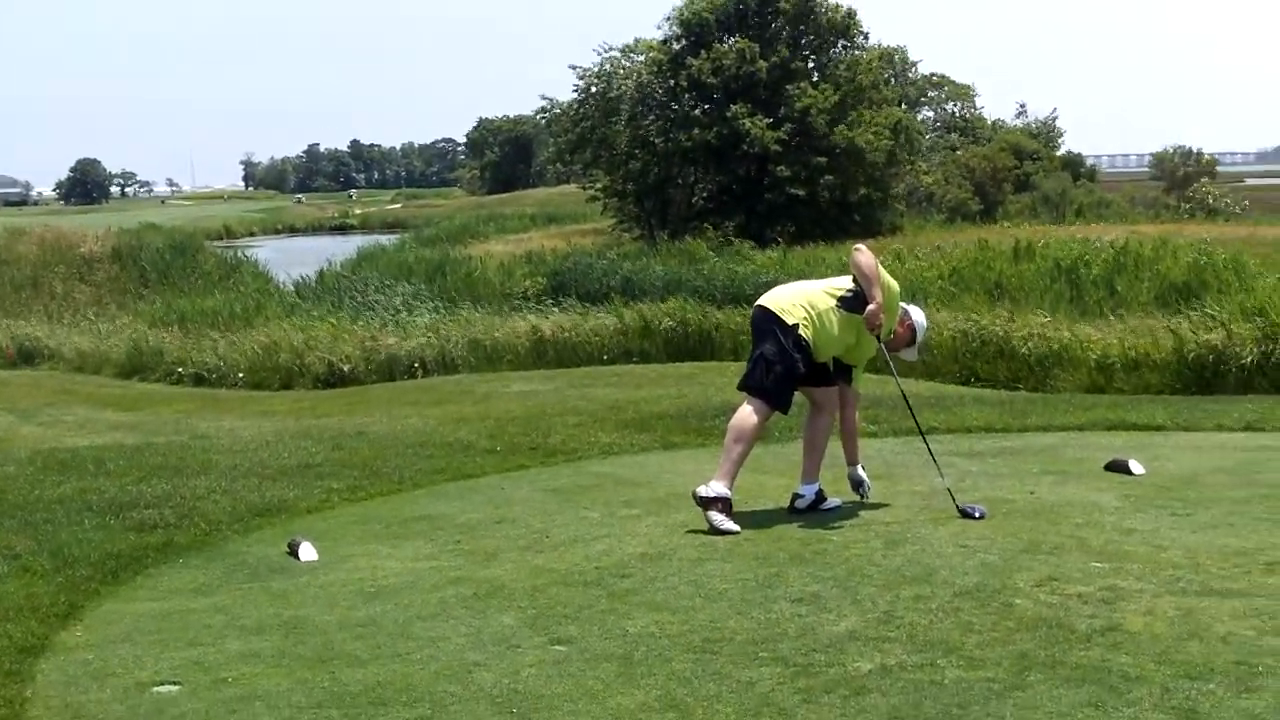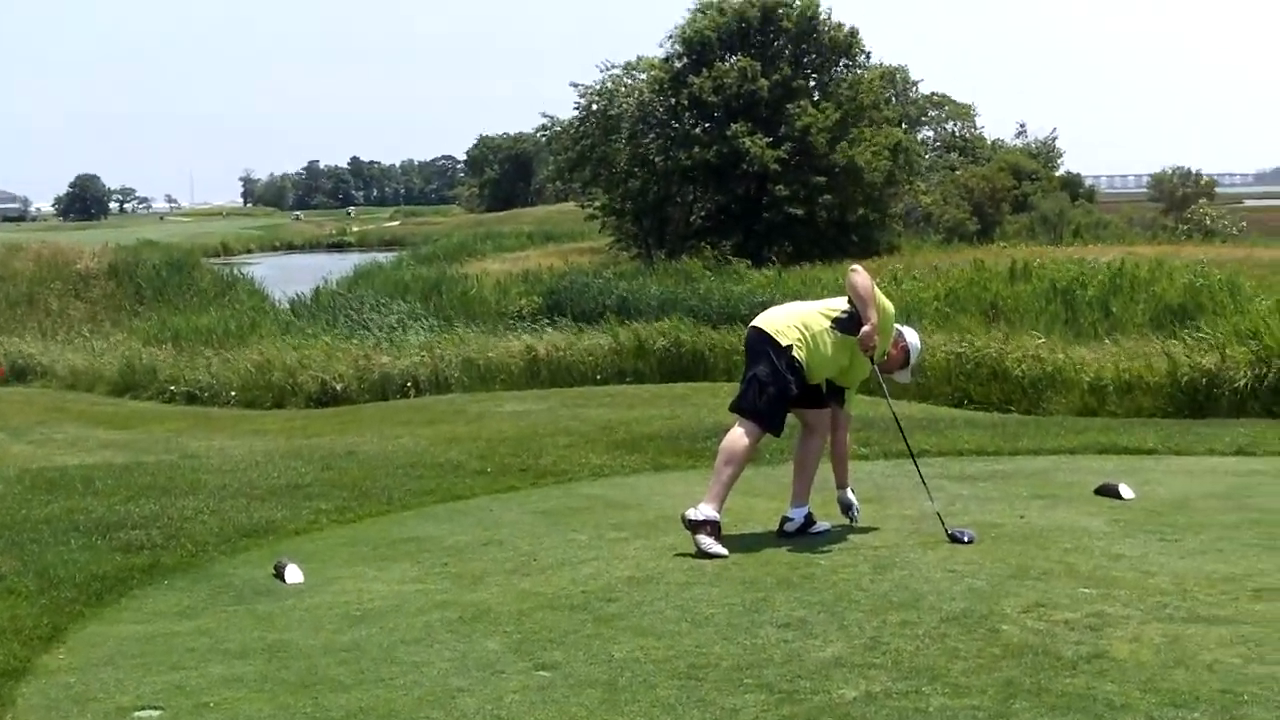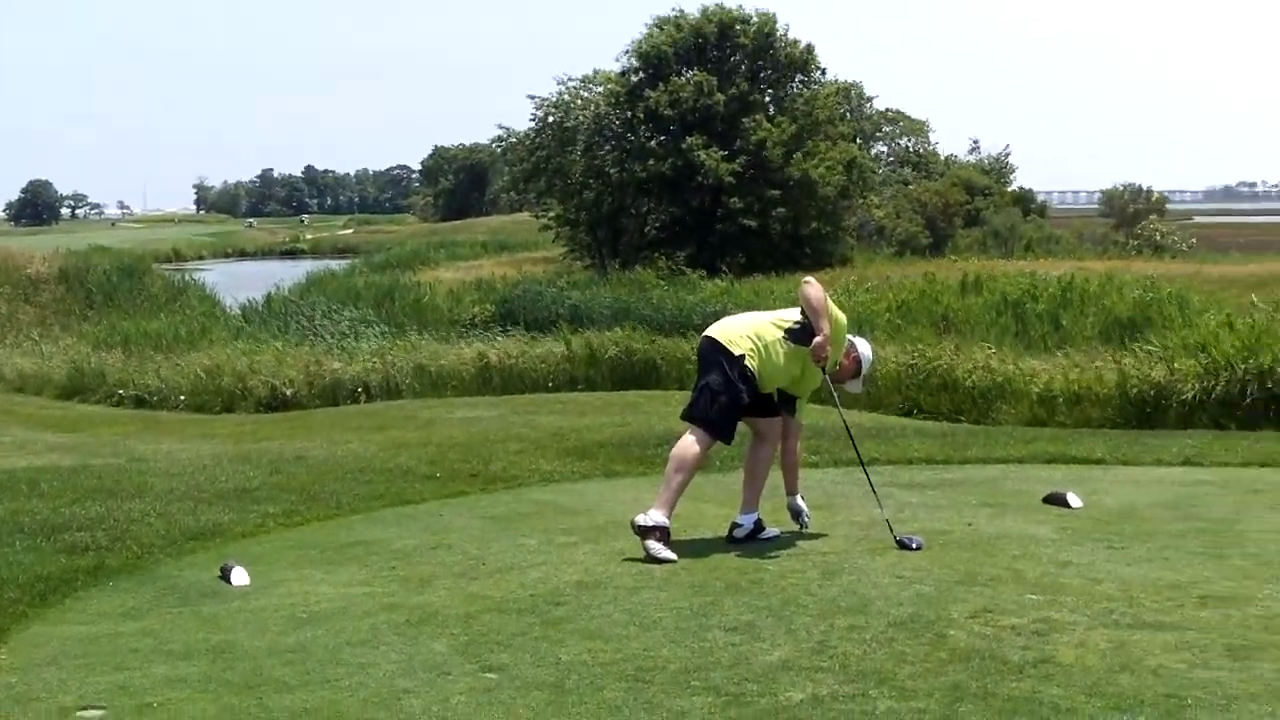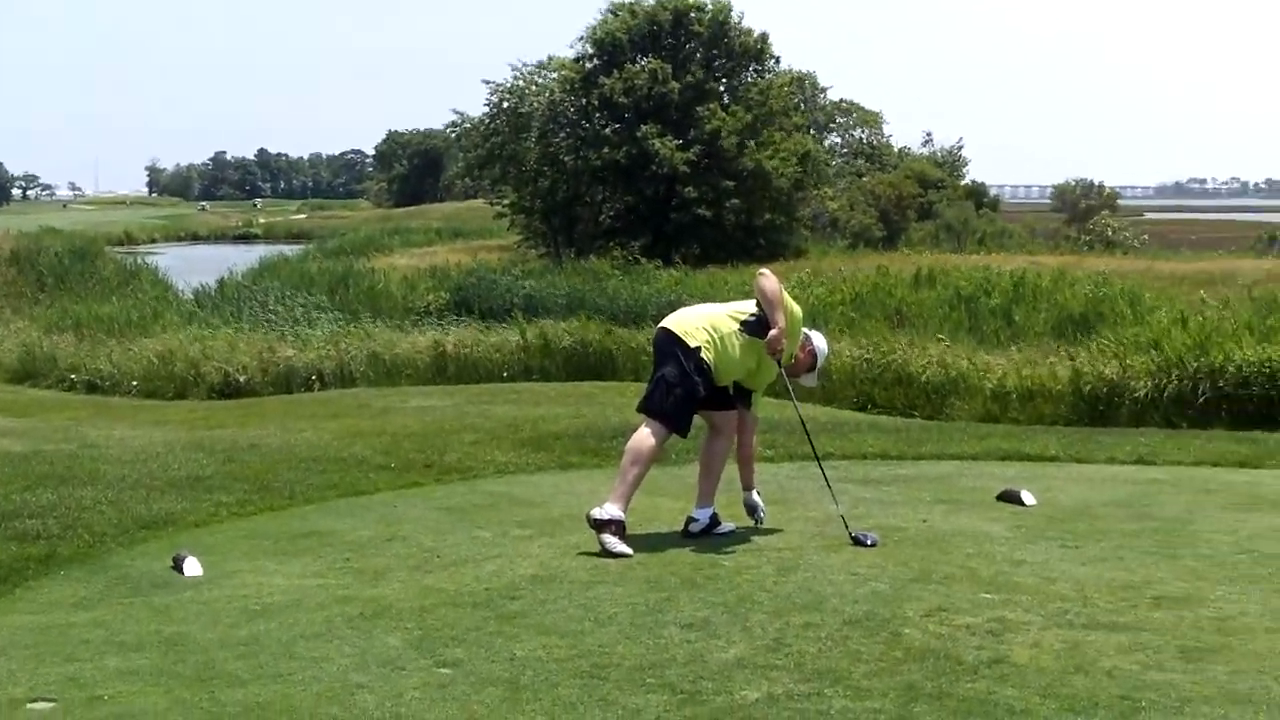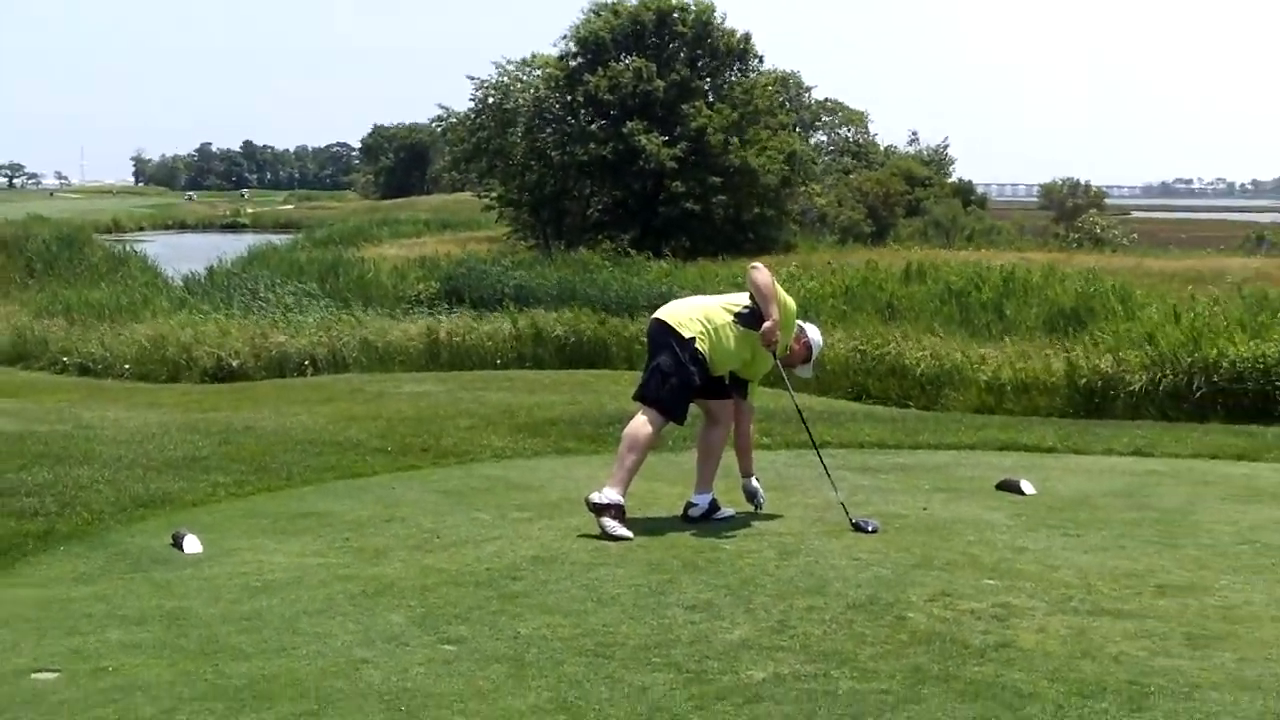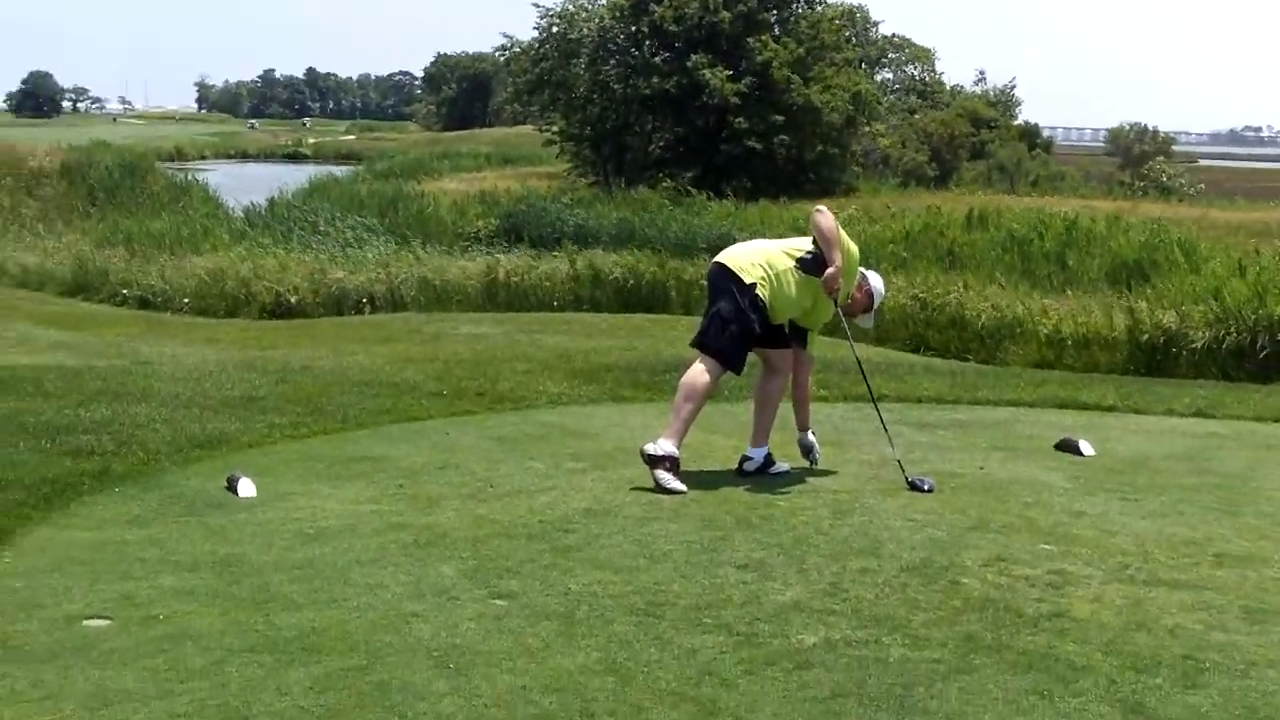
dt=0.1s
person 1, frame 1
left shoulder: (863, 345)
right shoulder: (891, 295)
left elbow: (847, 409)
right elbow: (859, 251)
left wrist: (854, 467)
right wrist: (875, 302)
right hip: (785, 315)
left knee: (827, 401)
right knee: (761, 404)
left ankle: (808, 492)
right ankle: (716, 492)
person 1, frame 2
left shoulder: (855, 367)
right shoulder: (885, 316)
left elbow: (839, 431)
right elbow: (855, 272)
left wrist: (843, 490)
right wrist: (870, 324)
right hip: (779, 336)
left knee: (819, 423)
right knee: (752, 427)
left ankle: (797, 516)
right ankle: (705, 515)
person 1, frame 3
left shoulder: (808, 376)
right shoulder: (838, 326)
left elbow: (789, 440)
right elbow: (808, 284)
left wrist: (793, 497)
right wrist: (823, 335)
right hip: (731, 347)
left knee: (770, 431)
right knee: (703, 434)
left ankle: (746, 522)
right ankle: (655, 520)
person 1, frame 4
left shoulder: (762, 370)
right shoulder: (793, 320)
left elbow: (745, 434)
right elbow: (763, 276)
left wrist: (749, 492)
right wrist: (778, 327)
right hip: (687, 338)
left knee: (726, 424)
right knee: (659, 427)
left ankle: (702, 516)
right ankle: (610, 514)
person 1, frame 5
left shoulder: (758, 361)
right shoulder: (787, 311)
left elbow: (742, 424)
right elbow: (756, 269)
left wrist: (748, 478)
right wrist: (772, 320)
right hip: (682, 329)
left knee: (723, 413)
right knee: (656, 415)
left ankle: (701, 502)
right ankle: (609, 500)
person 1, frame 6
left shoulder: (817, 310)
right shoulder: (849, 258)
left elbow: (800, 374)
right elbow: (819, 213)
left wrist: (804, 432)
right wrist: (834, 266)
right hip: (743, 275)
left knee: (781, 364)
right knee: (713, 364)
left ankle: (756, 456)
right ankle: (663, 451)
